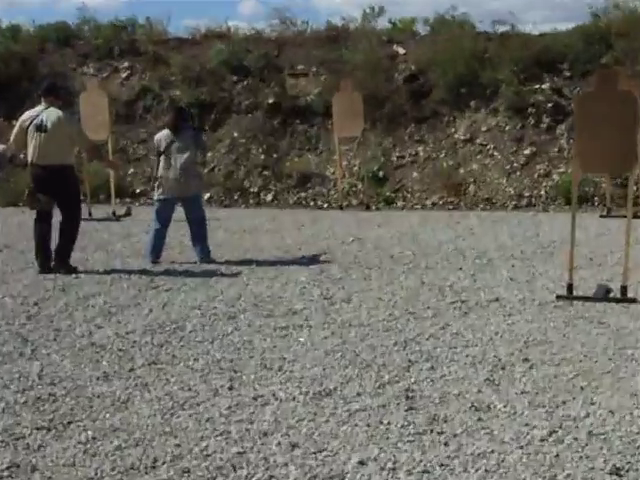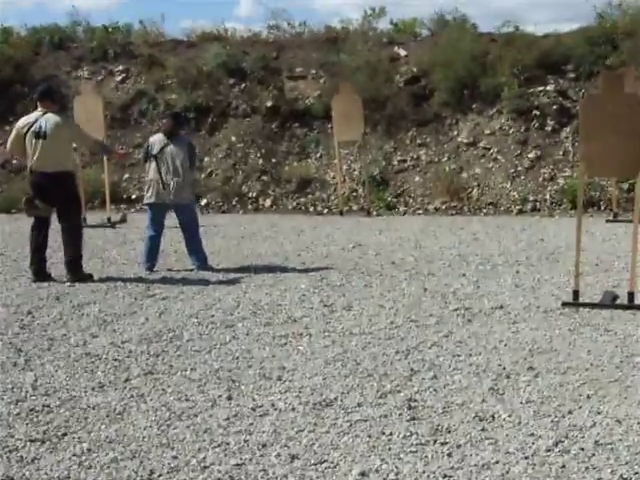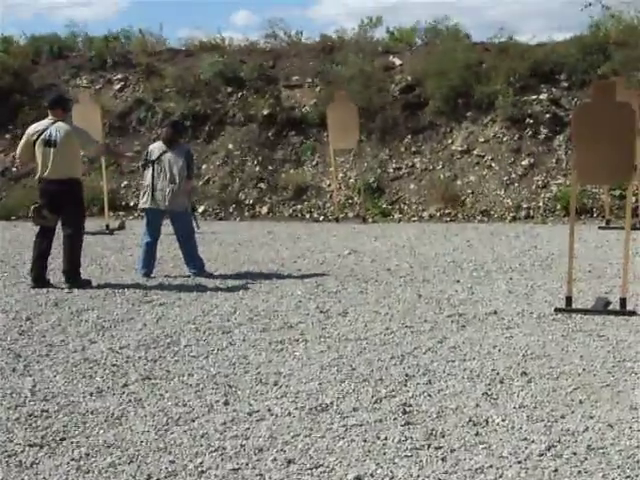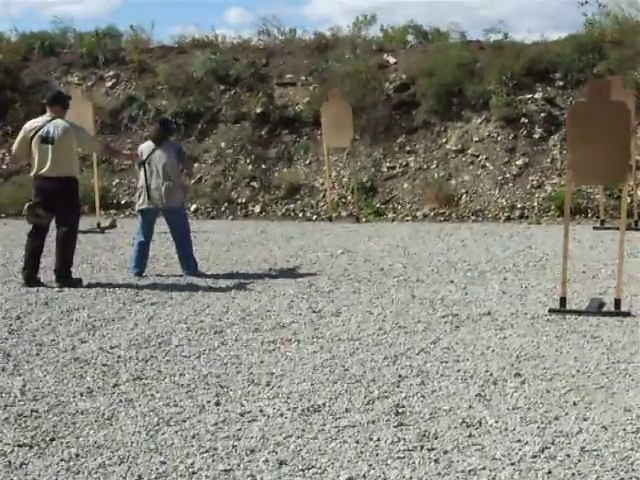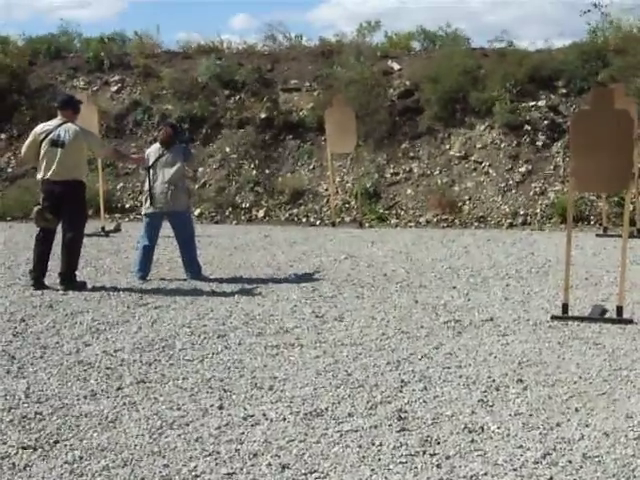
dt=0.4s
person 1, frame 1
left shoulder: (27, 117)
right shoulder: (64, 118)
left elbow: (14, 146)
right elbow: (86, 145)
right wrist: (106, 161)
left hip: (38, 171)
right hip: (61, 171)
left knee: (43, 216)
right knee: (71, 215)
left ankle: (43, 262)
right ankle: (61, 259)
person 1, frame 2
left shoulder: (23, 123)
right shoulder: (62, 123)
left elbow: (12, 151)
right elbow: (91, 143)
right wrist: (113, 152)
left hip: (37, 178)
right hip: (61, 178)
left knee: (40, 224)
right knee: (71, 223)
left ankle: (38, 270)
right ankle: (74, 270)
person 1, frame 3
left shoulder: (34, 130)
right shoulder: (71, 131)
left elbow: (22, 158)
right elbow: (99, 148)
left hip: (46, 185)
right hip: (68, 185)
left knee: (45, 231)
right knee: (72, 230)
left ankle: (37, 277)
right ankle: (72, 277)
person 1, frame 4
left shoulder: (31, 126)
right shoulder: (70, 128)
left elbow: (17, 154)
right elbow: (99, 146)
right wrist: (122, 154)
left hip: (41, 182)
right hip: (65, 183)
left knee: (38, 229)
right knee: (66, 228)
left ankle: (29, 275)
right ankle: (63, 276)
person 1, frame 5
left shoulder: (41, 130)
right shoulder: (80, 133)
left elbow: (25, 157)
right elbow: (109, 152)
right wrist: (131, 158)
left hip: (48, 185)
right hip: (72, 187)
left knee: (45, 232)
right knee: (72, 232)
left ankle: (37, 278)
right ankle: (67, 279)
person 2, frame 1
left shoulder: (159, 137)
right shoulder: (192, 134)
left elbow: (158, 159)
right elbow: (203, 149)
left hip: (166, 186)
right hip: (189, 185)
left knee: (160, 223)
right knee: (197, 222)
left ankle: (153, 255)
right ankle: (203, 255)
person 2, frame 2
left shoulder: (153, 141)
right shoulder: (186, 143)
left elbow: (145, 162)
right elbow: (192, 169)
right wrist: (190, 185)
left hip: (157, 192)
right hip: (182, 192)
left knee: (154, 229)
right knee: (191, 229)
left ankle: (148, 264)
right ankle: (200, 263)
person 2, frame 3
left shoulder: (152, 148)
right shoulder: (185, 151)
left elbow: (145, 171)
right elbow: (189, 178)
right wrist: (187, 194)
left hip: (153, 198)
right hip: (177, 199)
left knee: (150, 236)
right knee: (186, 236)
left ankle: (145, 270)
right ankle: (197, 269)
person 2, frame 4
left shoulder: (143, 148)
right shoulder: (175, 147)
left elbow: (140, 170)
right elbow: (187, 167)
right wrist: (184, 171)
left hip: (148, 197)
right hip: (172, 196)
left knee: (143, 235)
right knee: (181, 234)
left ankle: (136, 269)
right ankle: (190, 268)
person 2, frame 5
left shoulder: (151, 151)
right shoulder: (182, 150)
left elbow: (147, 169)
right elbow: (191, 164)
left hip: (154, 200)
right hip: (177, 200)
left knee: (147, 239)
right knee: (186, 239)
left ankle: (141, 272)
right ankle: (194, 272)
